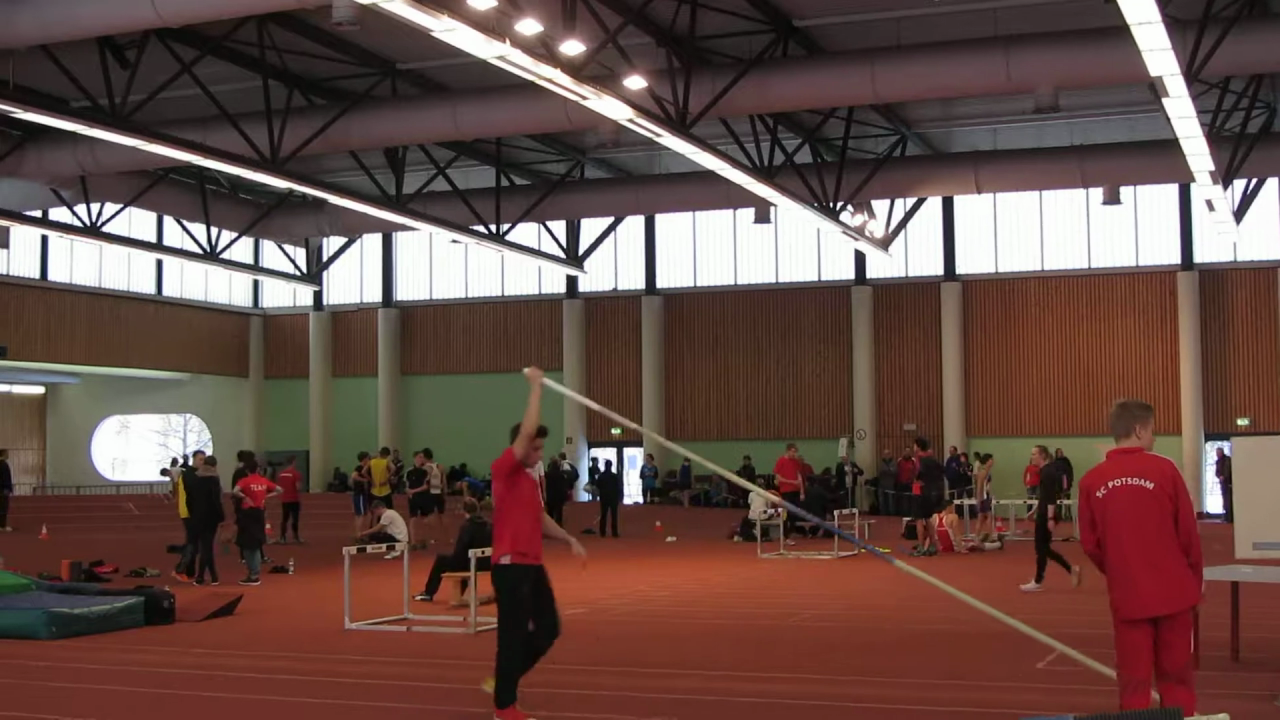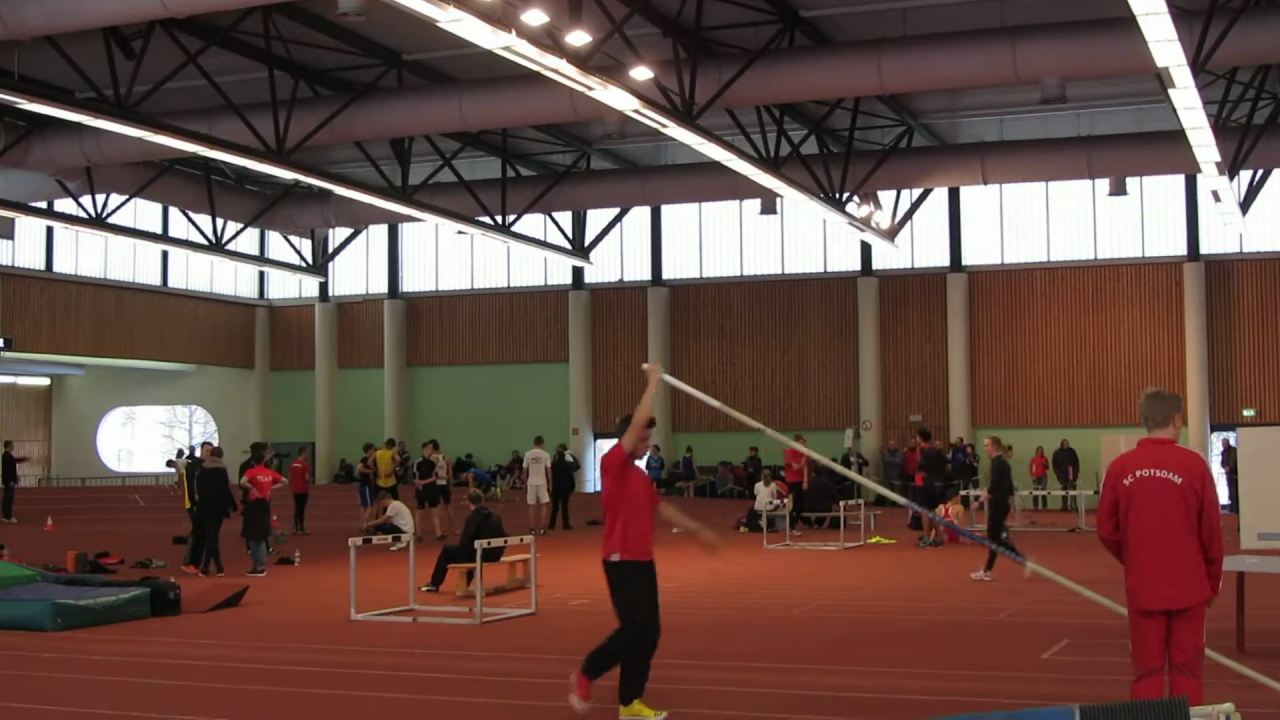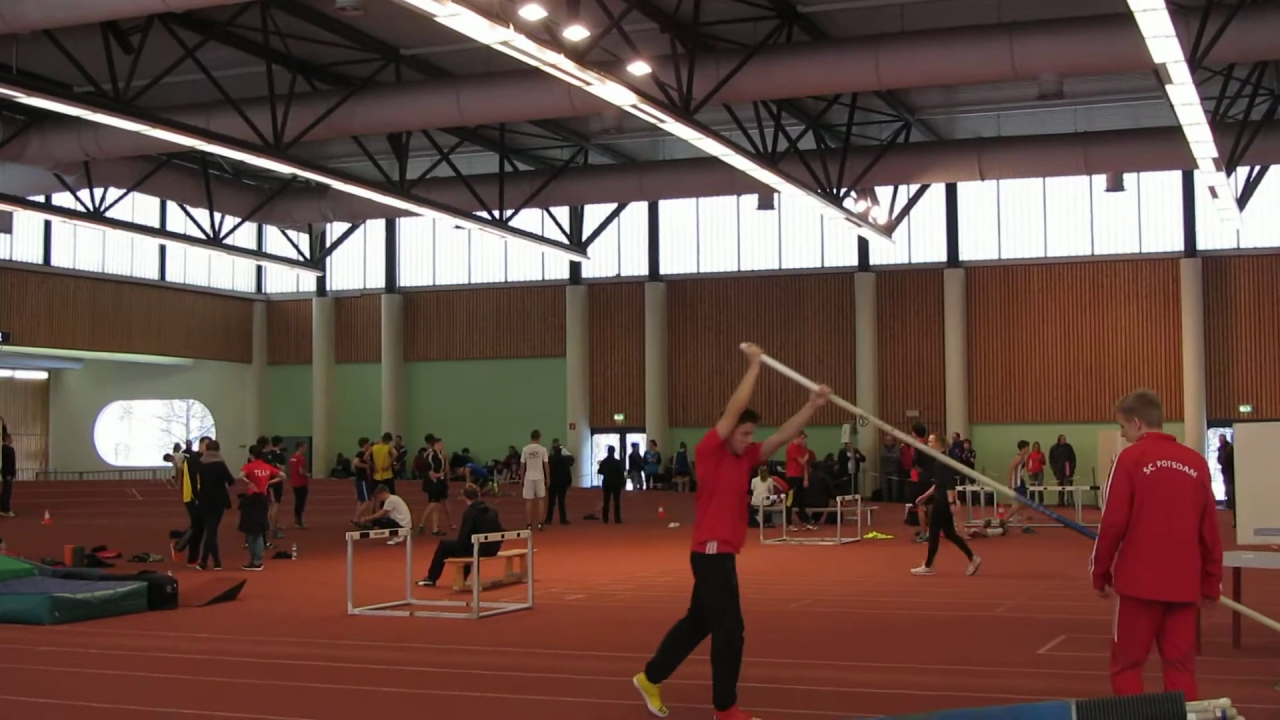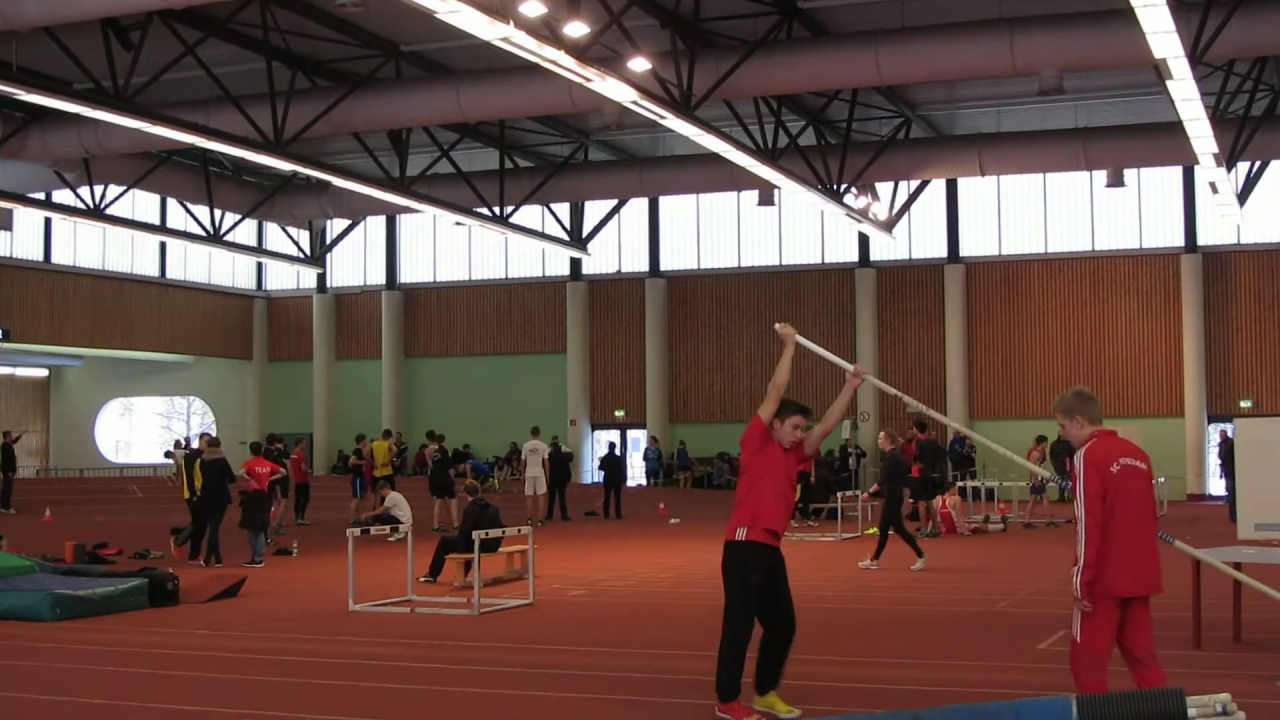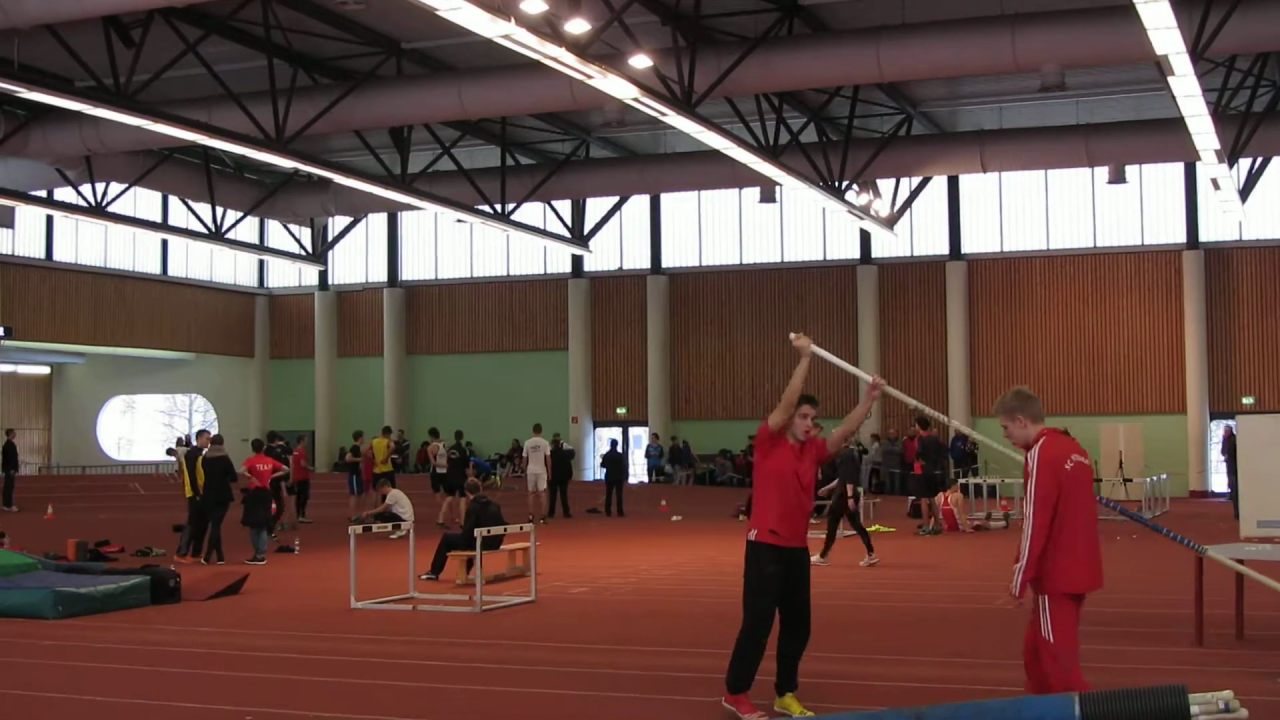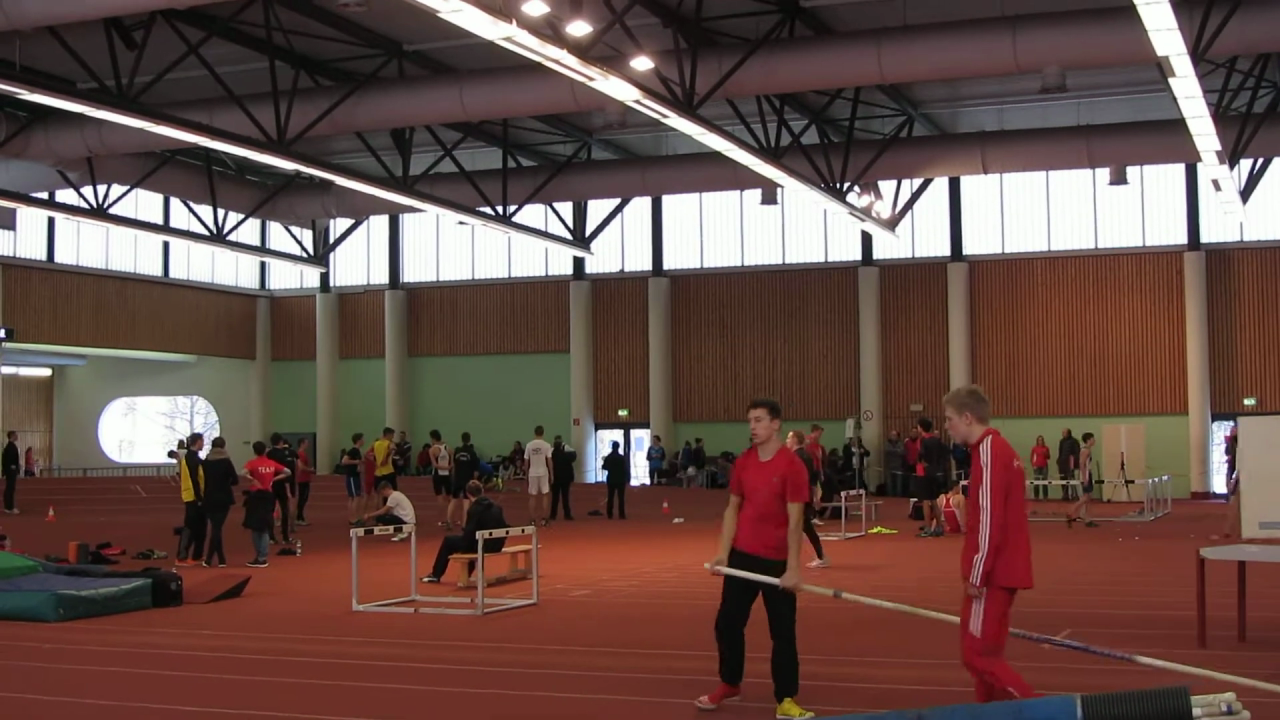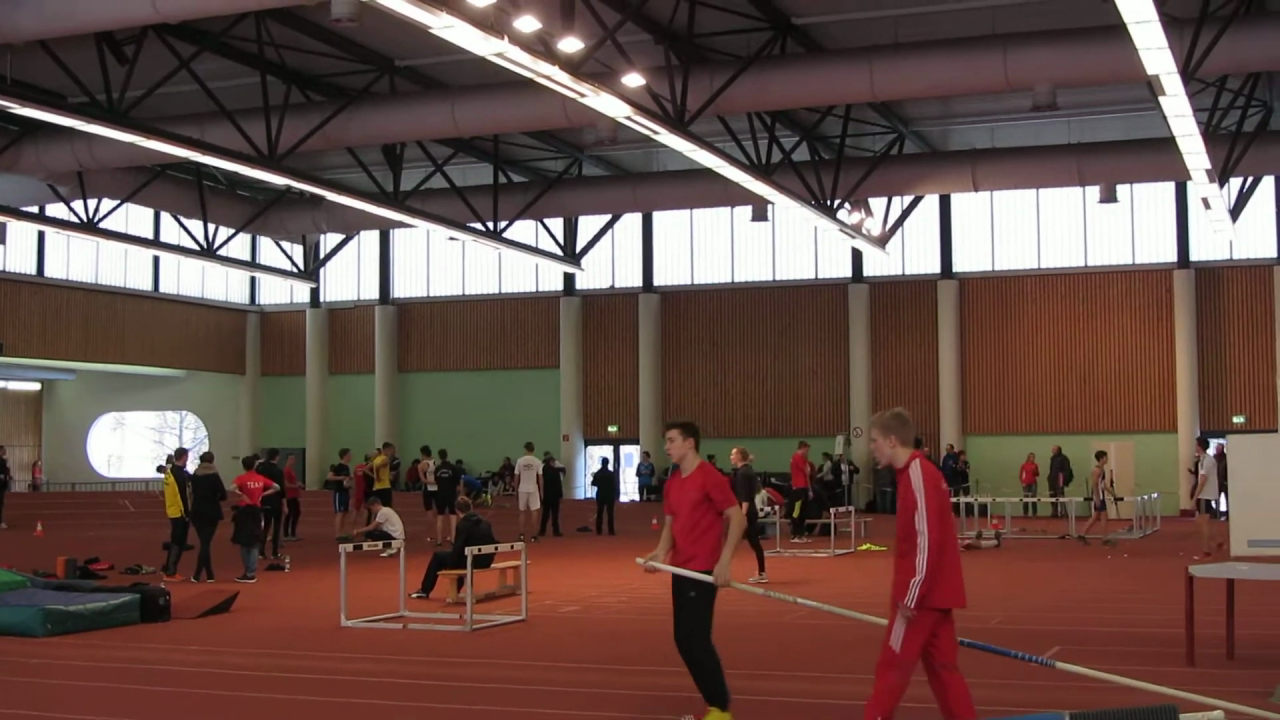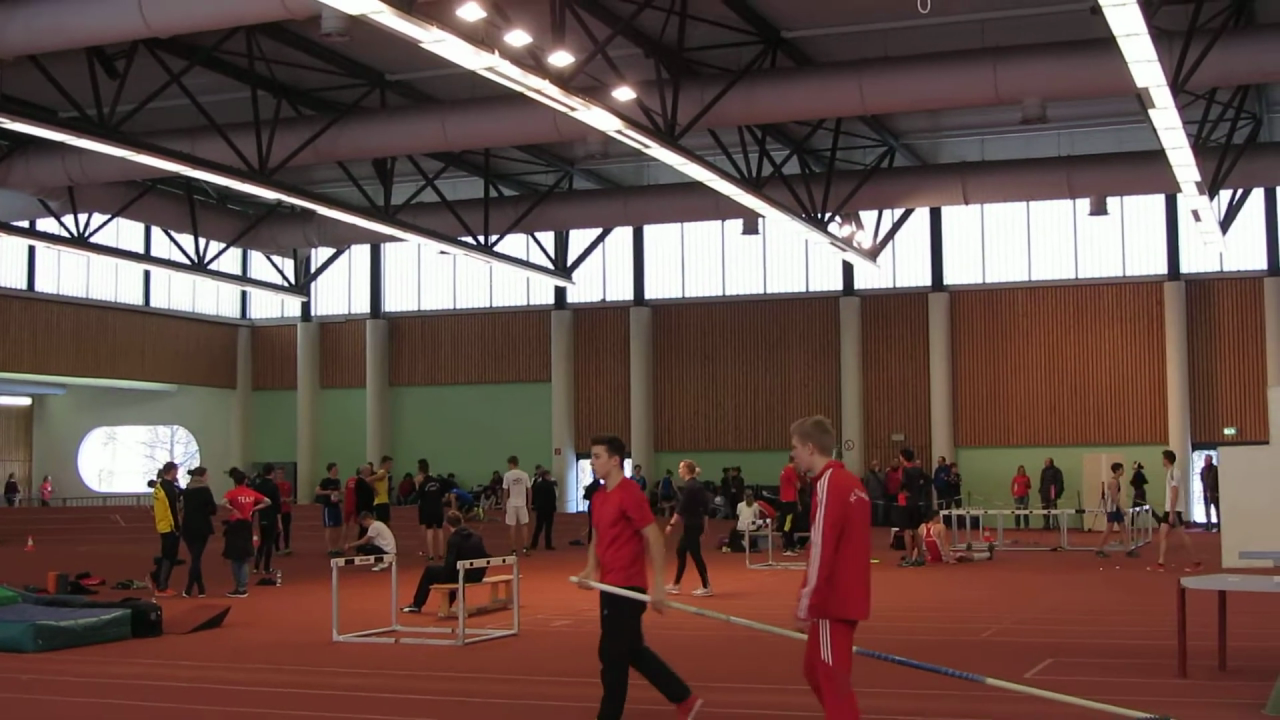
dt=0.5s
person 1, frame 1
left shoulder: (528, 480)
right shoulder: (504, 470)
left elbow: (541, 520)
right elbow: (526, 431)
left wrist: (569, 539)
right wrist: (536, 387)
left hip: (532, 565)
right hip: (509, 566)
left knee: (548, 630)
right knee: (513, 636)
left ankle: (501, 680)
person 1, frame 2
left shoulder: (639, 474)
right shoulder: (612, 464)
left elbow: (662, 508)
right elbow: (638, 423)
left wrist: (699, 530)
right wrist: (652, 382)
left hip: (643, 562)
right hip: (620, 561)
left knee: (650, 632)
right knee: (636, 630)
right ankle: (583, 673)
person 1, frame 3
left shoulder: (744, 458)
right shoulder: (709, 451)
left elbow: (783, 437)
right elbow: (733, 410)
left wrist: (813, 404)
right wrist: (753, 364)
left hip: (722, 552)
right hip: (711, 553)
left knee: (697, 623)
right knee: (729, 631)
left ankle: (650, 678)
person 1, frame 4
left shoulder: (793, 454)
right shoulder: (755, 442)
left elbow: (826, 426)
right elbow: (773, 395)
left wrist: (850, 386)
right wrist: (789, 346)
left hip: (770, 548)
right hip: (744, 545)
left knee: (784, 623)
right knee: (739, 624)
person 1, frame 5
left shoulder: (813, 450)
right shoulder: (768, 443)
left elbow: (846, 429)
right elbow: (785, 403)
left wrist: (869, 397)
right wrist: (805, 358)
left hip: (797, 548)
right hip: (765, 545)
left knee: (798, 625)
right knee: (758, 621)
person 1, frame 6
left shoulder: (792, 465)
right shoulder: (743, 463)
left elbow: (796, 519)
right elbow: (733, 509)
left wrist: (792, 568)
right wrist: (722, 551)
left hip: (777, 560)
right hip: (742, 555)
left knee: (783, 630)
right knee: (727, 621)
right ankle: (729, 683)
person 1, frame 7
left shoulder: (711, 477)
right shoulder: (671, 483)
left elbow: (738, 520)
left wrist: (725, 562)
right wrist: (660, 552)
left hip: (704, 571)
right hip: (680, 571)
left knee: (696, 639)
right knee: (685, 640)
person 1, frame 8
left shoulder: (629, 495)
right shoulder: (598, 496)
left elbow: (654, 538)
left wrist: (657, 586)
right wrist: (591, 569)
left hip: (624, 587)
right hip: (612, 586)
left knee: (611, 654)
right knee: (633, 651)
person 2, frame 1
left shoulder: (1091, 481)
right shoulder: (1164, 468)
left elbow: (1090, 545)
right elbow: (1188, 532)
right wrist: (1195, 580)
left hip: (1127, 597)
right hip: (1173, 593)
left knee: (1134, 682)
right knee: (1176, 678)
person 2, frame 2
left shoulder: (1120, 467)
right shoulder: (1194, 464)
left elbow: (1106, 530)
right elbow: (1211, 530)
right wrist: (1213, 580)
left hip: (1143, 587)
right hip: (1188, 586)
left knee: (1146, 671)
right knee: (1187, 670)
person 2, frame 3
left shoulder: (1130, 458)
right shoulder: (1196, 462)
left elbow: (1114, 521)
right elbow: (1209, 529)
left wrist: (1100, 571)
right wrist: (1211, 581)
left hip: (1139, 580)
right hip: (1184, 581)
left knee: (1127, 664)
right knee: (1180, 666)
person 2, frame 4
left shoulder: (1088, 455)
right shoulder: (1137, 454)
left elbow: (1089, 524)
right elbow: (1151, 516)
left wrist: (1082, 581)
left hip: (1104, 578)
right hip: (1140, 574)
left knee: (1088, 660)
right knee: (1142, 655)
person 2, frame 5
left shoulder: (1040, 454)
right shoulder: (1074, 449)
left elbow: (1036, 522)
left wrist: (1020, 579)
left hip: (1055, 573)
right hip: (1080, 568)
left knee: (1058, 658)
right knee: (1036, 648)
person 2, frame 6
left shoulder: (988, 451)
right shoulder: (1001, 449)
left elbow: (990, 518)
left wrist: (977, 572)
left hip: (993, 572)
right hip: (1005, 568)
left knee: (976, 652)
right knee: (986, 650)
person 2, frame 7
left shoulder: (917, 474)
right shoulder: (920, 472)
left elbow: (927, 541)
left wrist: (910, 594)
right wrist: (904, 587)
left hip: (923, 593)
right hip: (937, 590)
left knee: (893, 668)
right knee: (943, 668)
person 2, frame 8
left shoulder: (829, 484)
right shoulder: (848, 480)
left elbow: (821, 550)
left wrist: (803, 605)
left hip: (834, 599)
right hip: (847, 595)
left knee: (832, 679)
right knee: (815, 670)
